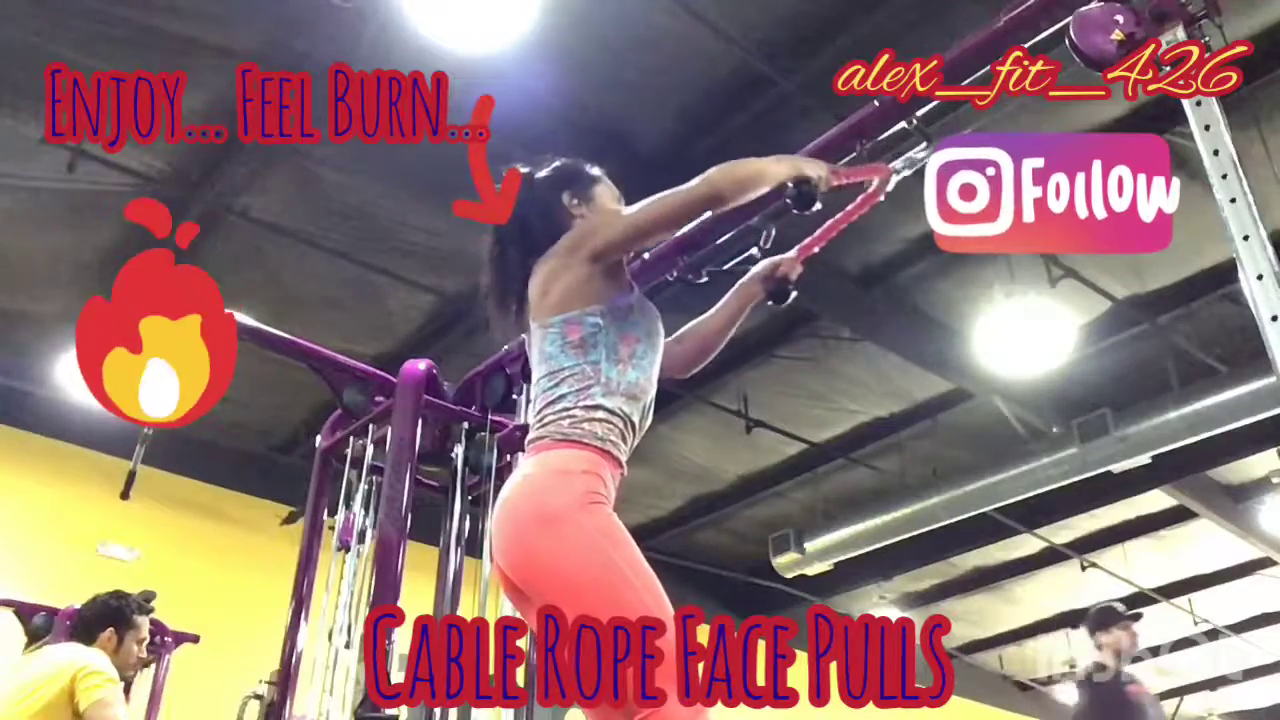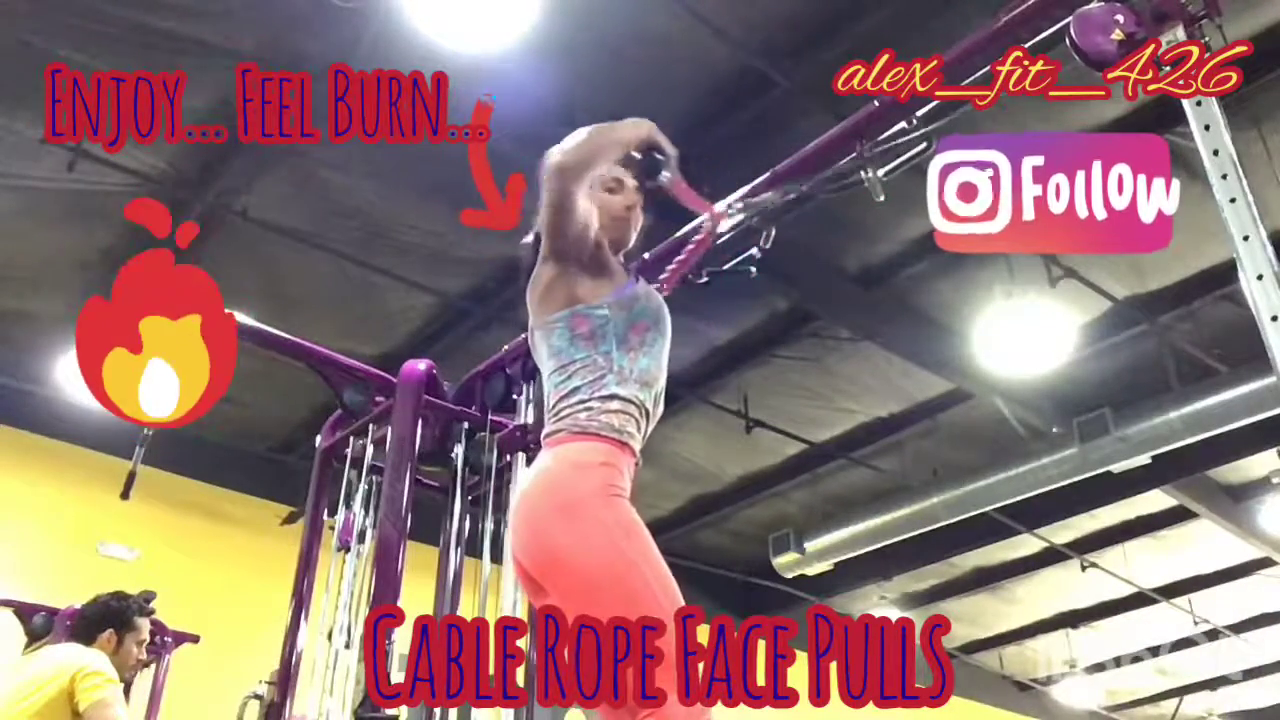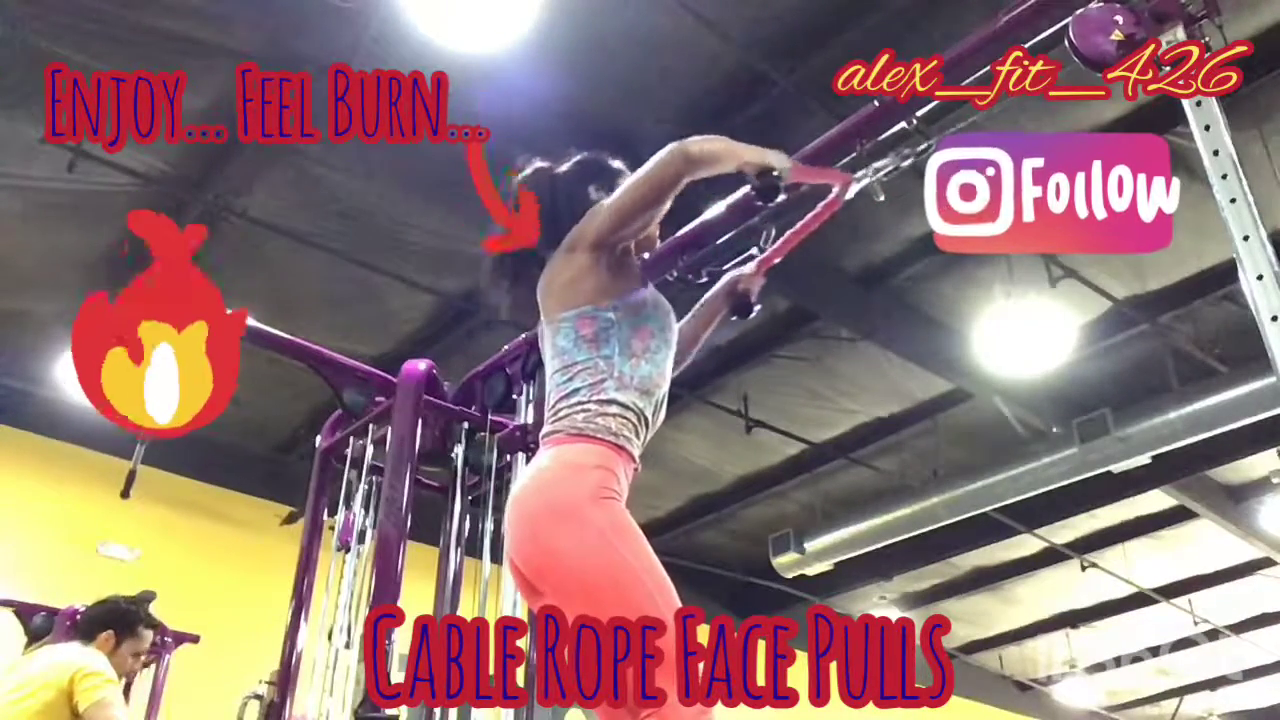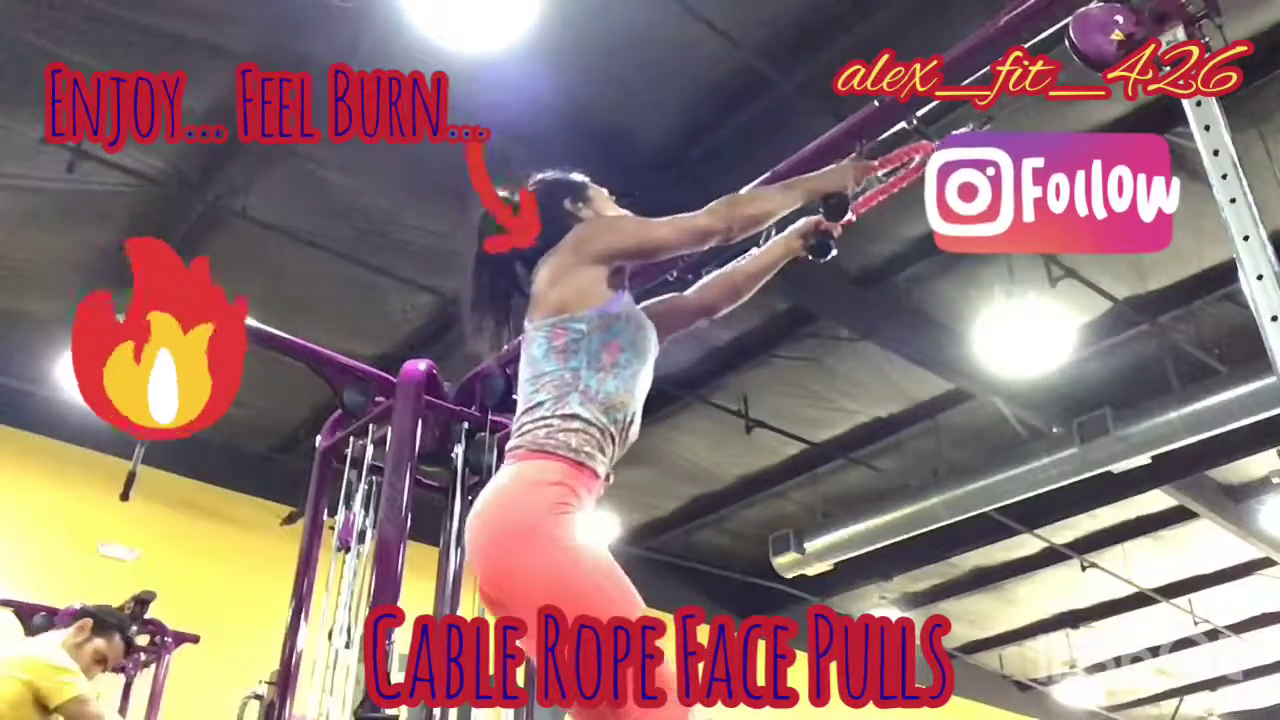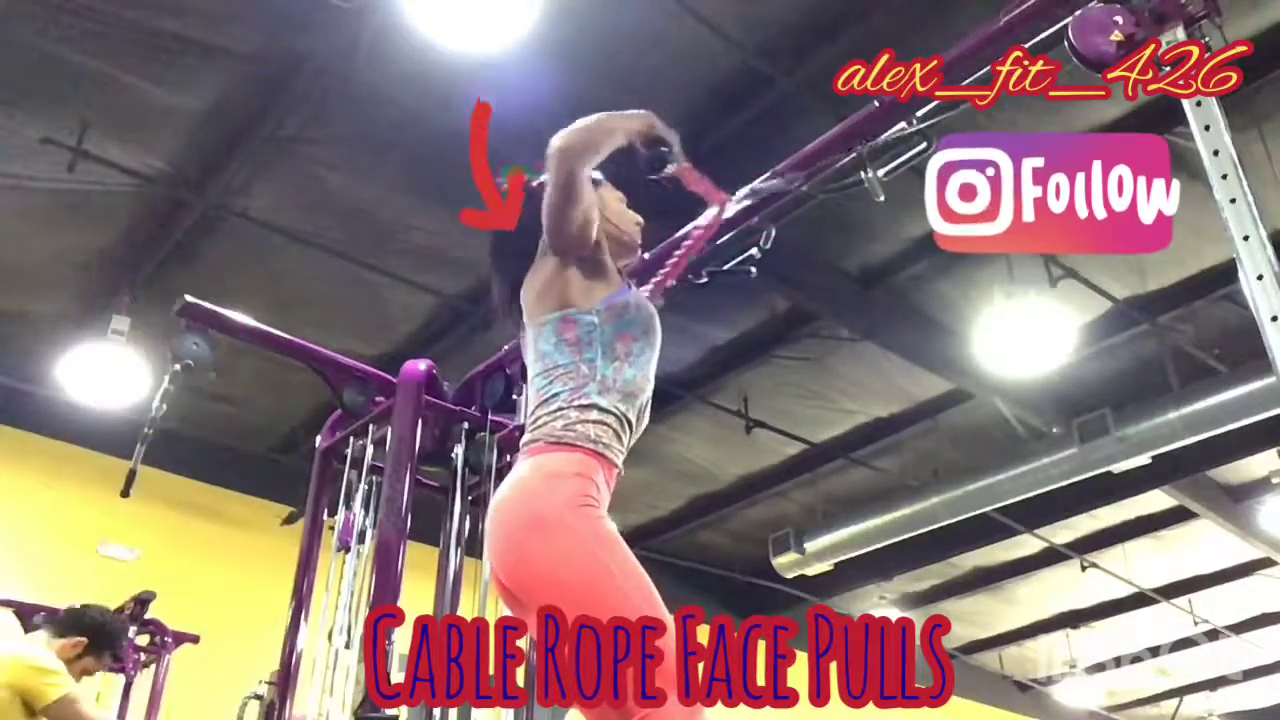
dt=1s
person 1, frame 1
left shoulder: (573, 292)
right shoulder: (578, 250)
left elbow: (675, 358)
right elbow: (712, 190)
left wrist: (756, 284)
right wrist: (793, 166)
left hip: (541, 507)
right hip: (559, 498)
person 1, frame 2
left shoulder: (588, 288)
right shoulder: (571, 252)
right elbow: (563, 165)
left wrist: (642, 317)
right wrist: (637, 133)
left hip: (558, 500)
right hip: (577, 489)
person 1, frame 3
left shoulder: (592, 287)
right shoulder: (591, 247)
left elbow: (653, 364)
right elbow: (683, 157)
left wrist: (722, 295)
right wrist: (760, 158)
left hip: (556, 503)
right hip: (573, 492)
person 1, frame 4
left shoulder: (609, 309)
right shoulder: (580, 249)
left elbow: (704, 300)
right elbow: (721, 221)
left wrist: (795, 240)
right wrist: (820, 182)
left hip: (528, 520)
right hip: (533, 512)
person 1, frame 5
left shoulder: (575, 290)
right shoulder: (571, 250)
right elbow: (567, 153)
left wrist: (624, 306)
right wrist: (637, 122)
left hip: (541, 512)
right hip: (552, 501)
